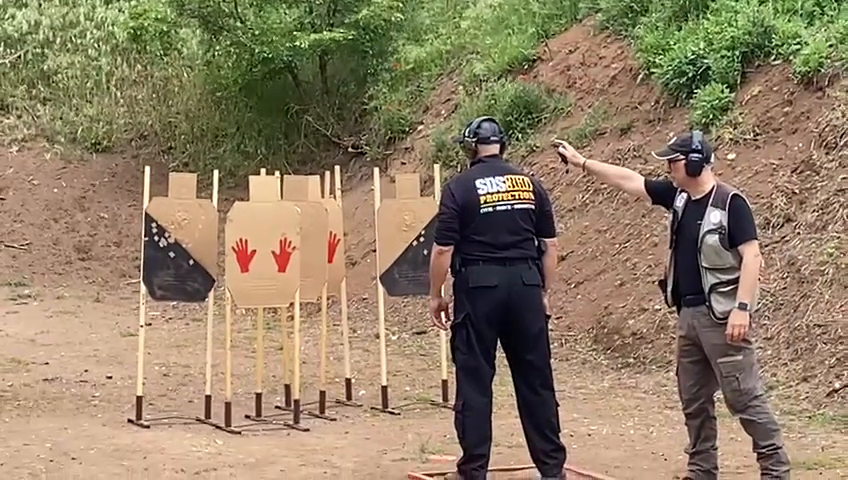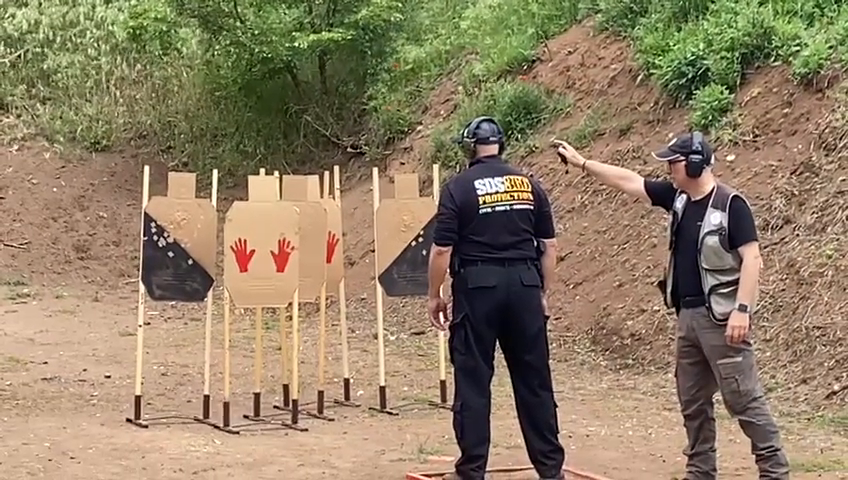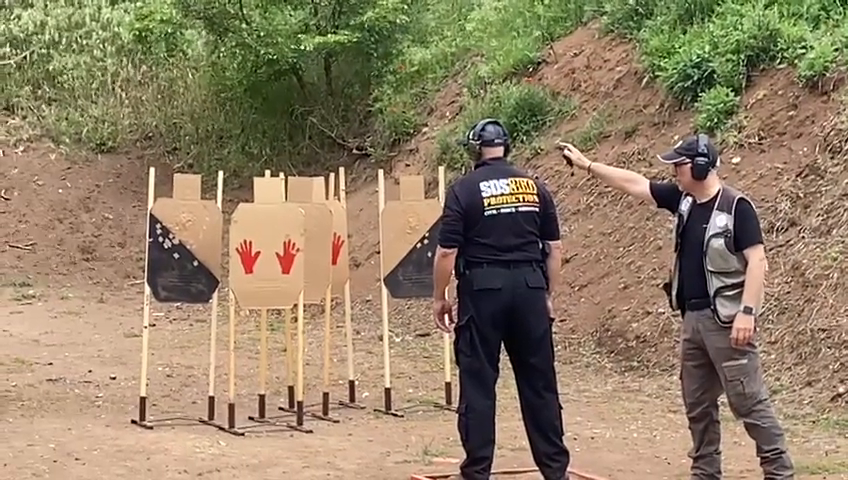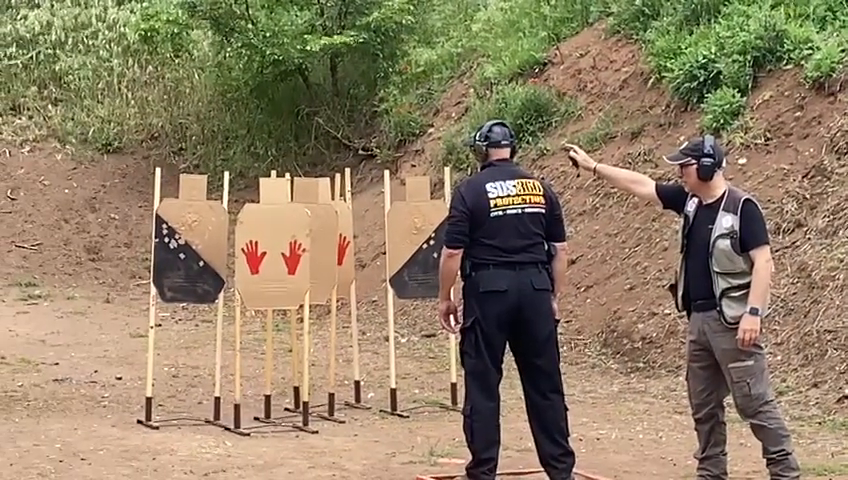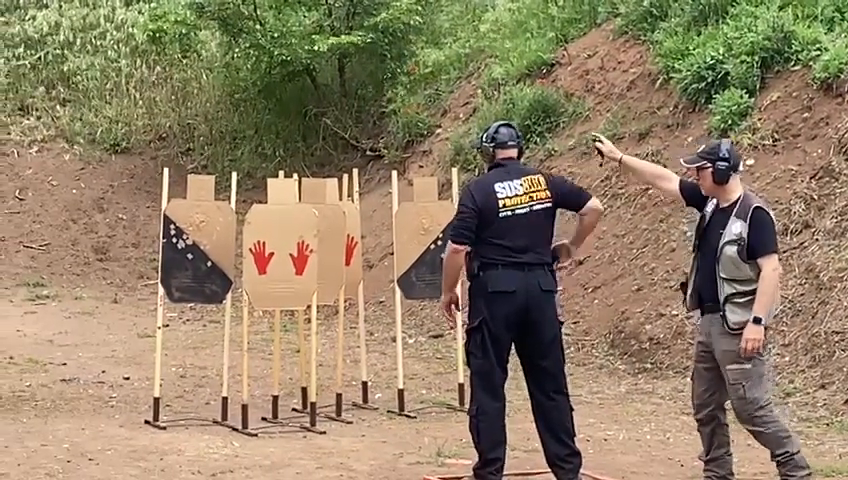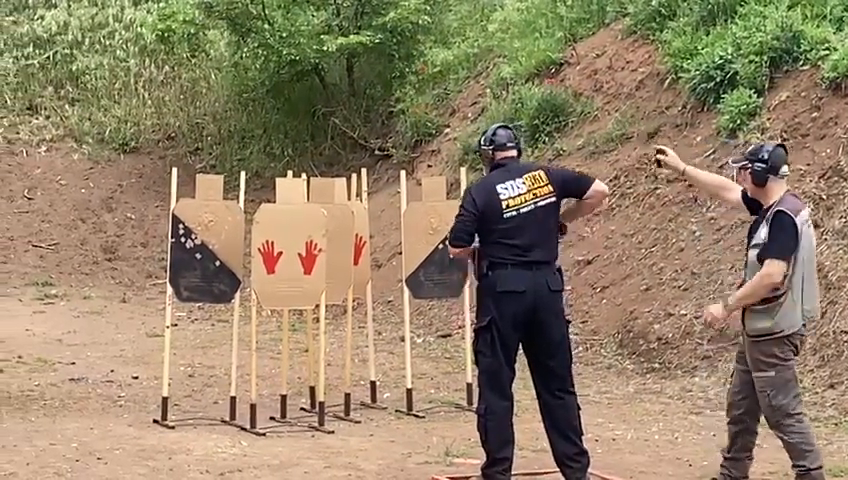
dt=0.4s
person 1, frame 1
left shoulder: (459, 186)
right shoulder: (530, 184)
left elbow: (443, 249)
right elbow: (550, 244)
left wrist: (436, 295)
right wrist: (544, 290)
left hip: (478, 286)
right hip: (525, 284)
left knee: (474, 379)
right knee: (536, 378)
person 1, frame 2
left shoulder: (458, 186)
right shoulder: (529, 184)
left elbow: (442, 249)
right elbow: (549, 244)
left wrist: (434, 295)
right wrist: (543, 290)
left hip: (477, 286)
right hip: (524, 285)
left knee: (473, 380)
right knee: (534, 379)
person 1, frame 3
left shoulder: (464, 189)
right shoulder: (534, 186)
left elbow: (447, 251)
right elbow: (554, 247)
left wrist: (439, 298)
right wrist: (548, 294)
left hip: (482, 288)
right hip: (529, 287)
left knee: (478, 382)
right knee: (539, 381)
person 1, frame 4
left shoulder: (470, 189)
right shoulder: (540, 188)
left elbow: (452, 252)
right elbow: (559, 248)
left wrist: (445, 298)
right wrist: (554, 296)
left hip: (488, 289)
right hip: (534, 288)
left knee: (482, 383)
right knee: (545, 383)
person 1, frame 5
left shoulder: (478, 189)
right shoulder: (545, 182)
left elbow: (457, 248)
right elbow: (593, 207)
left wrist: (448, 292)
right wrist: (571, 246)
left hip: (494, 289)
right hip: (540, 288)
left knee: (488, 384)
right knee: (550, 383)
person 1, frame 6
left shoulder: (480, 191)
right shoulder: (547, 176)
left elbow: (457, 247)
right elbow: (598, 191)
left wrist: (483, 247)
right wrist: (561, 219)
left hip: (502, 289)
right hip: (546, 285)
left knee: (496, 384)
right knee: (556, 382)
person 2, frame 1
left shoulder: (730, 202)
right shoulder: (678, 195)
left elbow: (752, 256)
right elbow: (628, 179)
left wrist: (742, 308)
right wrist: (581, 161)
left hip: (720, 316)
right hip: (688, 314)
left knee: (744, 397)
right knee: (693, 399)
person 2, frame 2
left shoulder: (730, 203)
right shoulder: (677, 196)
left elbow: (751, 258)
right elbow: (629, 180)
left wrist: (742, 309)
right wrist: (582, 162)
left hip: (720, 317)
right hip: (687, 315)
left knee: (743, 398)
right knee: (692, 400)
person 2, frame 3
left shoulder: (736, 206)
right shoulder: (683, 199)
left elbow: (757, 261)
right elbow: (634, 183)
left wrist: (747, 311)
right wrist: (587, 164)
left hip: (725, 320)
right hip: (692, 318)
left knee: (748, 400)
right knee: (697, 403)
person 2, frame 4
left shoulder: (742, 206)
right shoulder: (689, 200)
left elbow: (763, 261)
right elbow: (639, 184)
left wrist: (753, 312)
right wrist: (592, 165)
left hip: (732, 321)
right hip: (698, 319)
left knee: (754, 402)
right knee: (703, 404)
person 2, frame 5
left shoulder: (754, 214)
right shoulder: (710, 202)
left elbow: (771, 270)
right elbow: (663, 179)
left wrist: (758, 321)
right wrist: (618, 158)
left hip: (739, 325)
right hip: (710, 322)
left knee: (751, 406)
right knee: (705, 406)
person 2, frame 6
left shoulder: (784, 215)
right shoulder: (772, 207)
left elbow: (772, 275)
right elbow: (726, 190)
left wrist: (727, 307)
right wrist: (681, 167)
left hip: (776, 329)
right hip: (762, 327)
left knee: (781, 410)
right knee: (741, 405)
